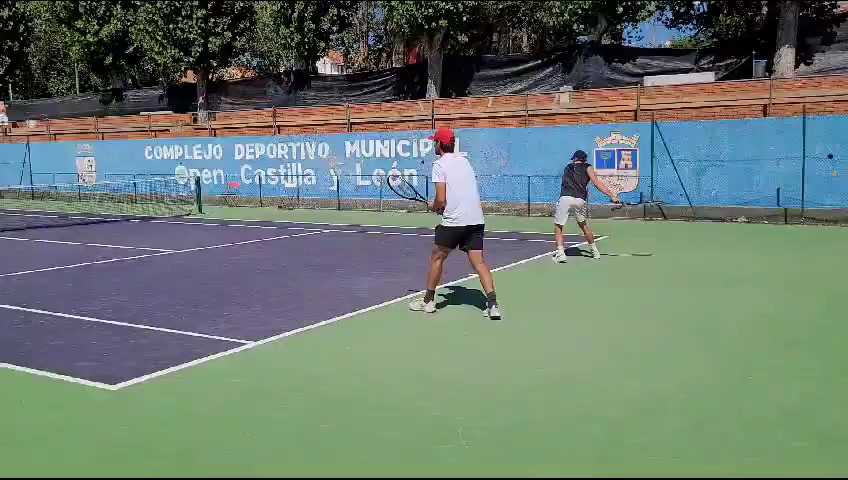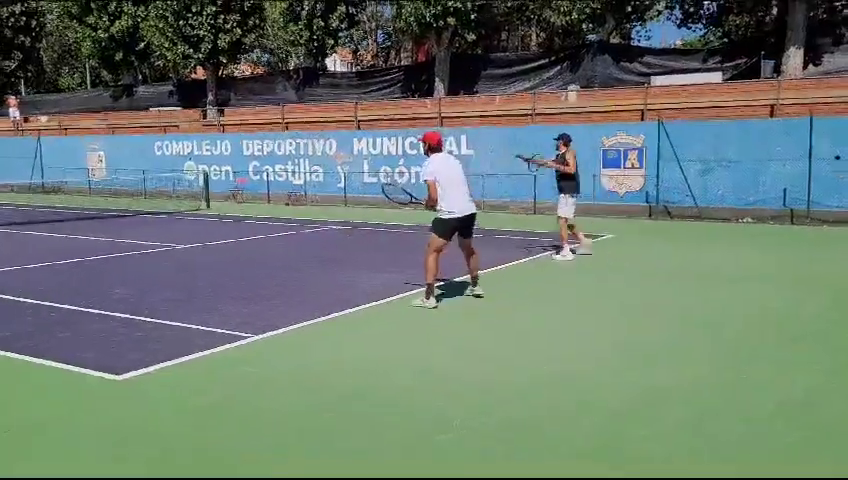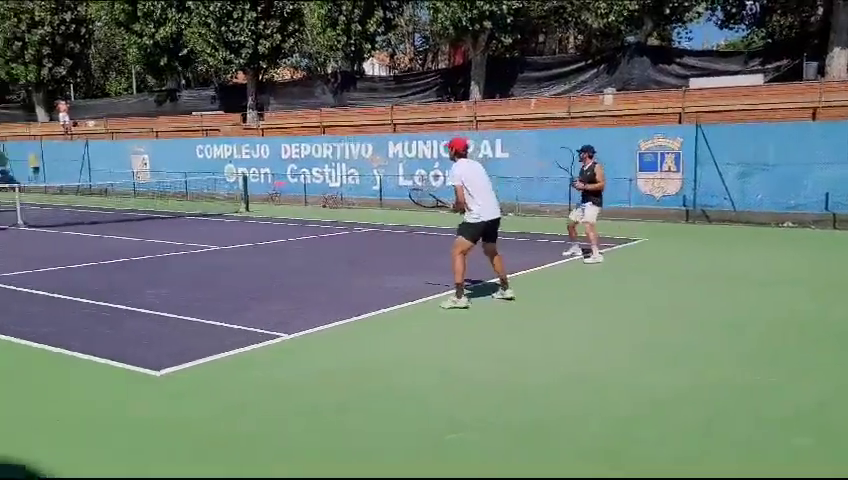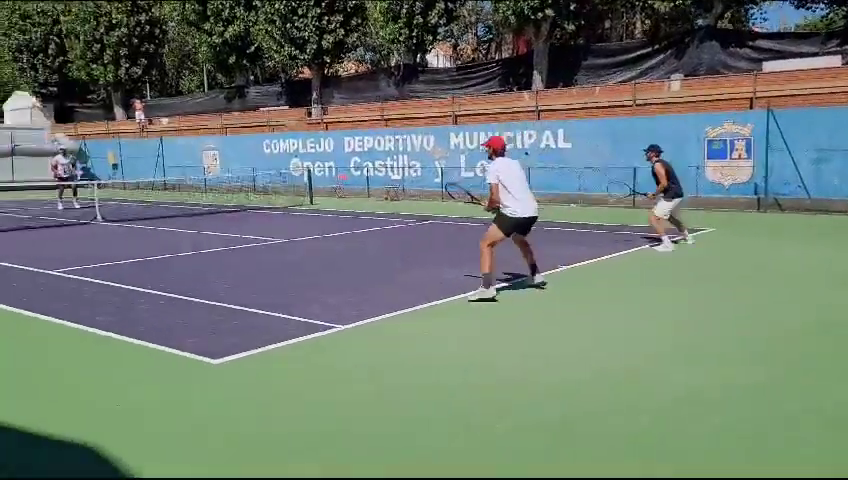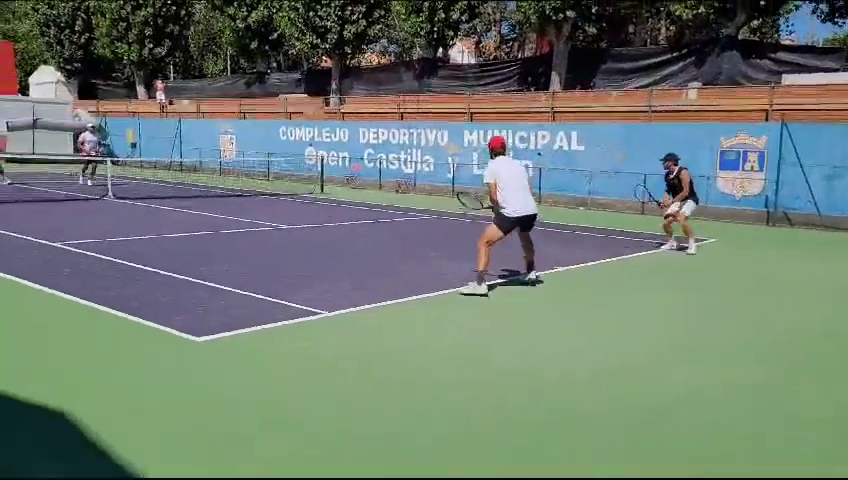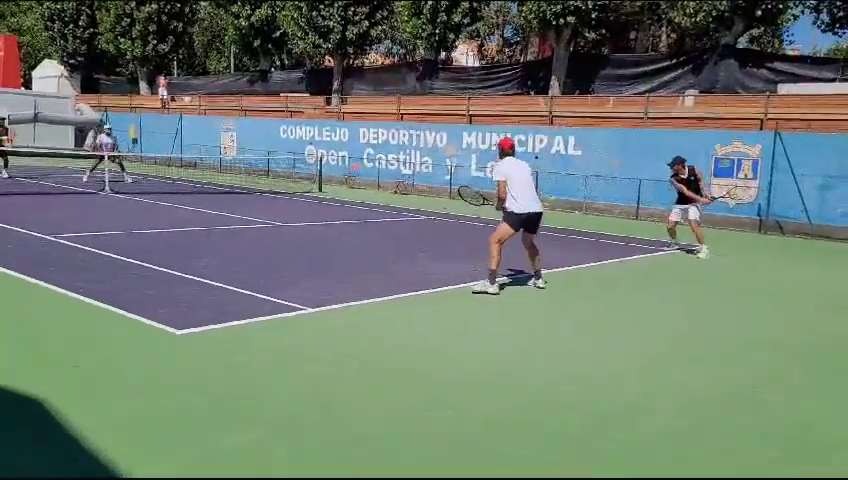
dt=0.4s
person 1, frame 1
left shoulder: (440, 164)
right shoulder: (464, 161)
left elbow: (441, 199)
left wrist: (433, 205)
left hip: (453, 222)
right hip: (476, 220)
left knee: (437, 258)
right knee: (479, 263)
left ankle: (428, 301)
right ankle: (493, 305)
person 1, frame 2
left shoulder: (429, 164)
right shoulder: (453, 160)
left elbow: (433, 196)
left wrist: (428, 204)
left hip: (449, 215)
right hip: (469, 211)
left knee: (432, 252)
right knee: (467, 248)
left ankle: (429, 297)
right ankle: (475, 285)
person 1, frame 3
left shoulder: (456, 169)
right shoulder: (477, 165)
left elbow: (461, 200)
left wrist: (455, 208)
left hip: (477, 219)
right hip: (494, 215)
left knee: (458, 253)
right knee: (491, 252)
left ankle: (459, 296)
right ankle: (505, 289)
person 1, frame 4
left shoulder: (493, 167)
right shoulder: (515, 164)
left elbow: (495, 198)
left wrist: (489, 206)
right wrist: (497, 205)
left hip: (514, 214)
right hip: (532, 212)
left knee: (486, 245)
right knee: (519, 240)
left ankle: (487, 288)
right ankle: (535, 275)
person 1, frame 5
left shoulder: (491, 167)
right shoulder: (518, 164)
left elbow: (493, 196)
left wrist: (496, 207)
left hip: (510, 213)
right hip: (531, 211)
left knee: (484, 243)
right knee: (524, 236)
left ankle: (479, 283)
right ankle: (531, 272)
person 1, frame 6
left shoulder: (500, 166)
right shoulder: (524, 165)
left elbow: (501, 194)
left wrist: (501, 205)
left hip: (519, 211)
right hip: (536, 210)
left knee: (495, 241)
right knee: (529, 243)
left ankle: (491, 282)
right ankle: (538, 278)
